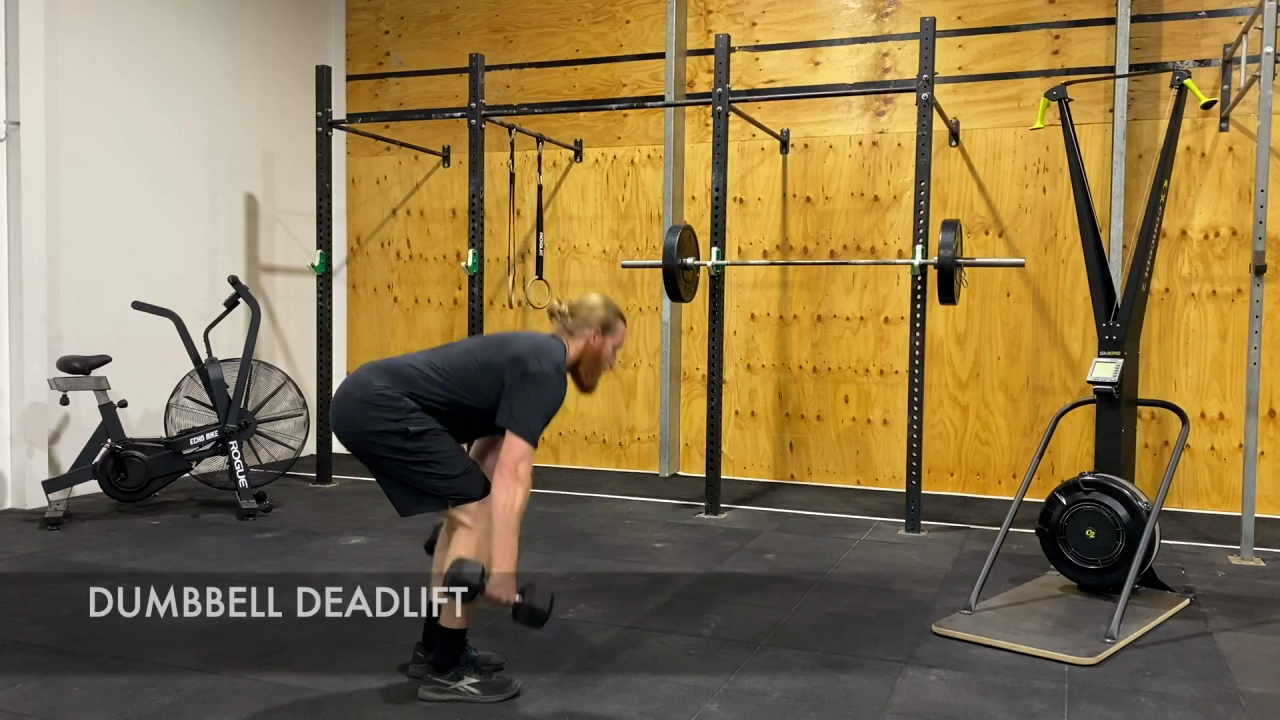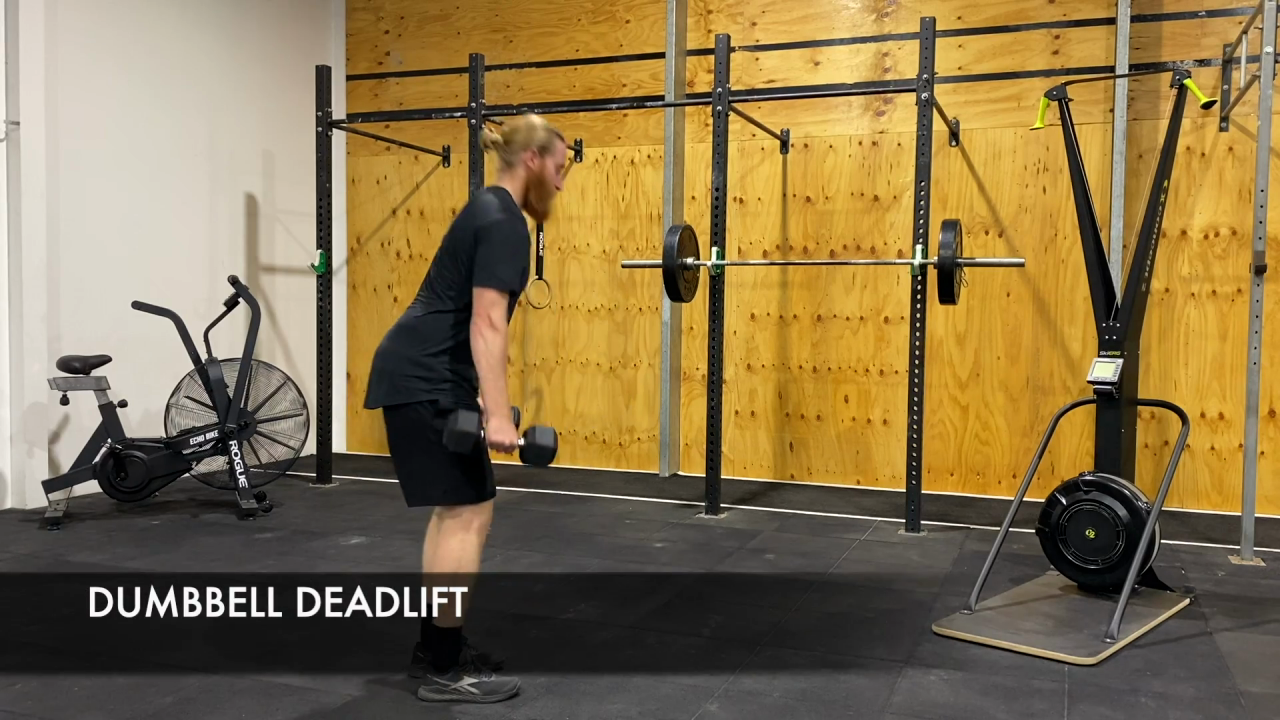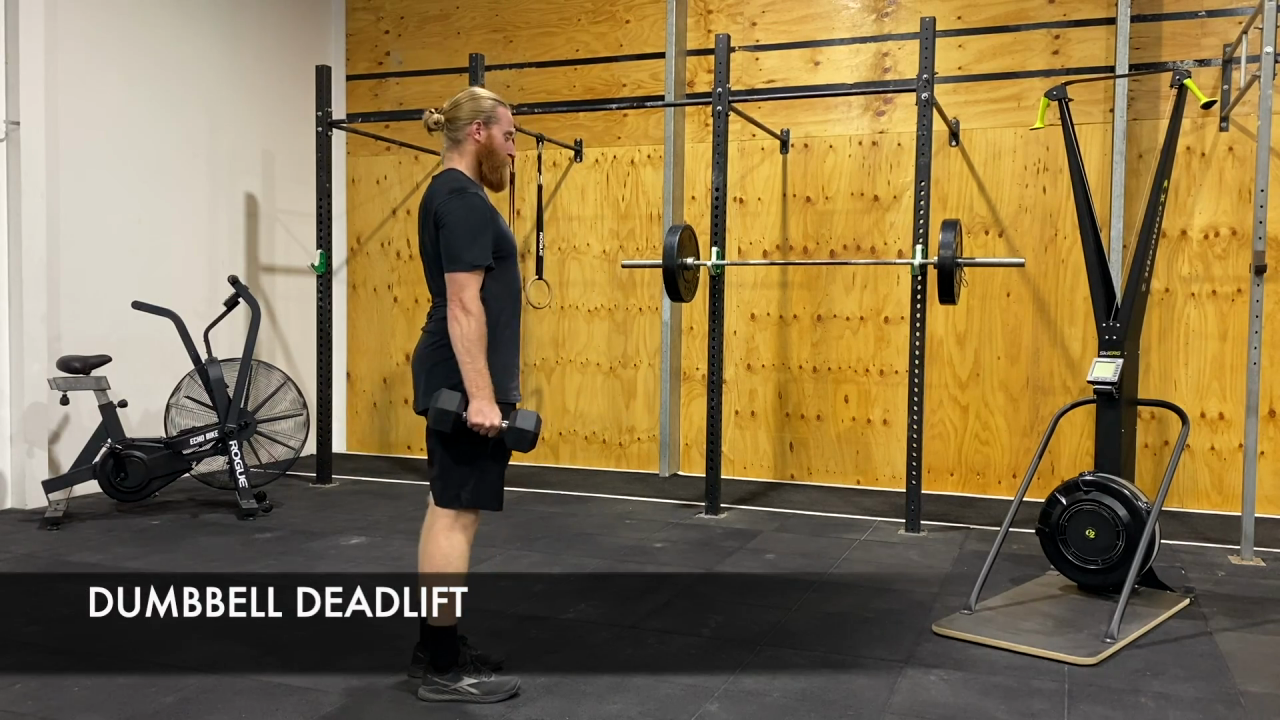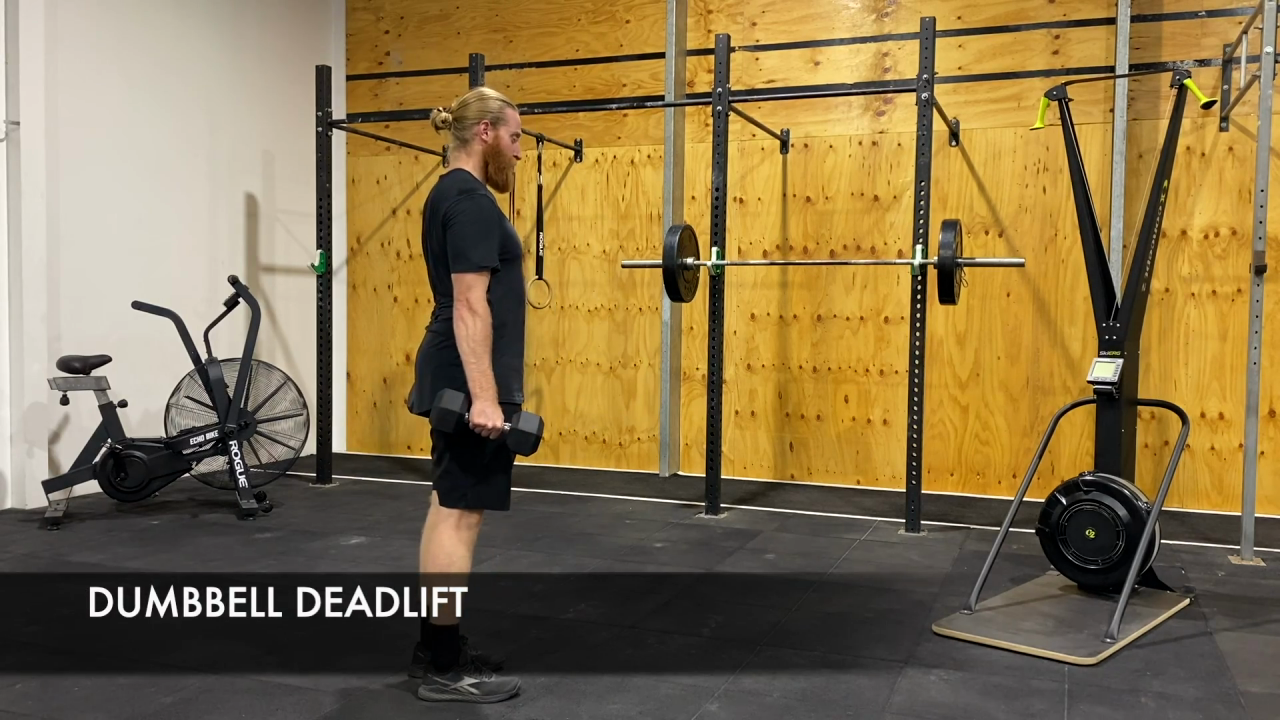
dt=0.4s
person 1, frame 1
left shoulder: (534, 356)
right shoulder: (545, 373)
left elbow: (491, 454)
right elbow: (513, 476)
right wrist: (504, 573)
left hip: (363, 400)
right hip: (379, 409)
left knee: (470, 509)
right knee: (478, 514)
left ankle: (435, 648)
right ankle: (447, 667)
person 1, frame 2
left shoulder: (491, 212)
right shoulder: (503, 222)
right elbow: (488, 324)
left wrist: (474, 399)
right wrist: (500, 416)
left hip: (416, 373)
right hip: (424, 381)
left knee: (454, 509)
right knee: (468, 514)
left ankle: (437, 646)
right ankle: (444, 666)
person 1, frame 3
left shoulder: (450, 194)
right shoulder: (463, 199)
right elbow: (463, 305)
right wrist: (482, 395)
left hip: (457, 377)
right hip: (466, 382)
left knee: (448, 510)
right knee: (458, 514)
left ankle: (437, 647)
right ankle: (444, 666)
person 1, frame 4
left shoulder: (451, 195)
right shoulder: (471, 201)
right elbow: (470, 306)
right wrist: (485, 396)
left hip: (456, 377)
right hip: (471, 382)
left knee: (448, 507)
right knee: (461, 513)
left ankle: (436, 646)
right ankle: (444, 666)
